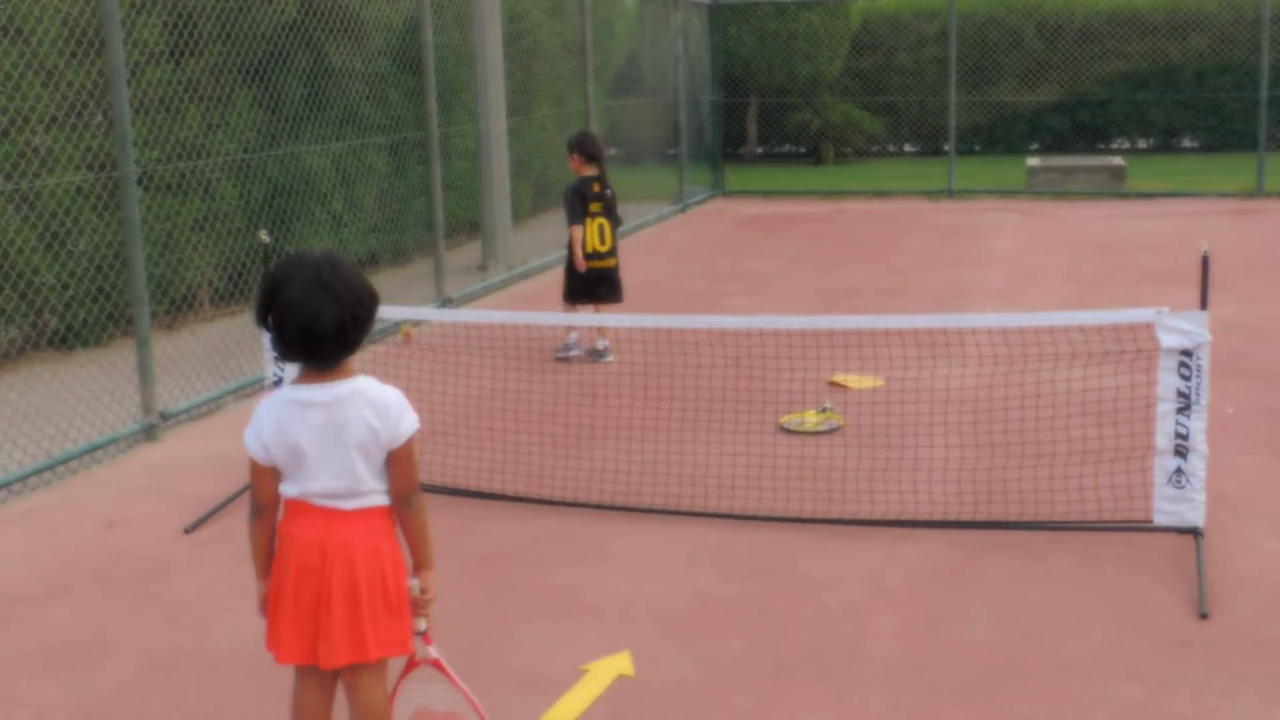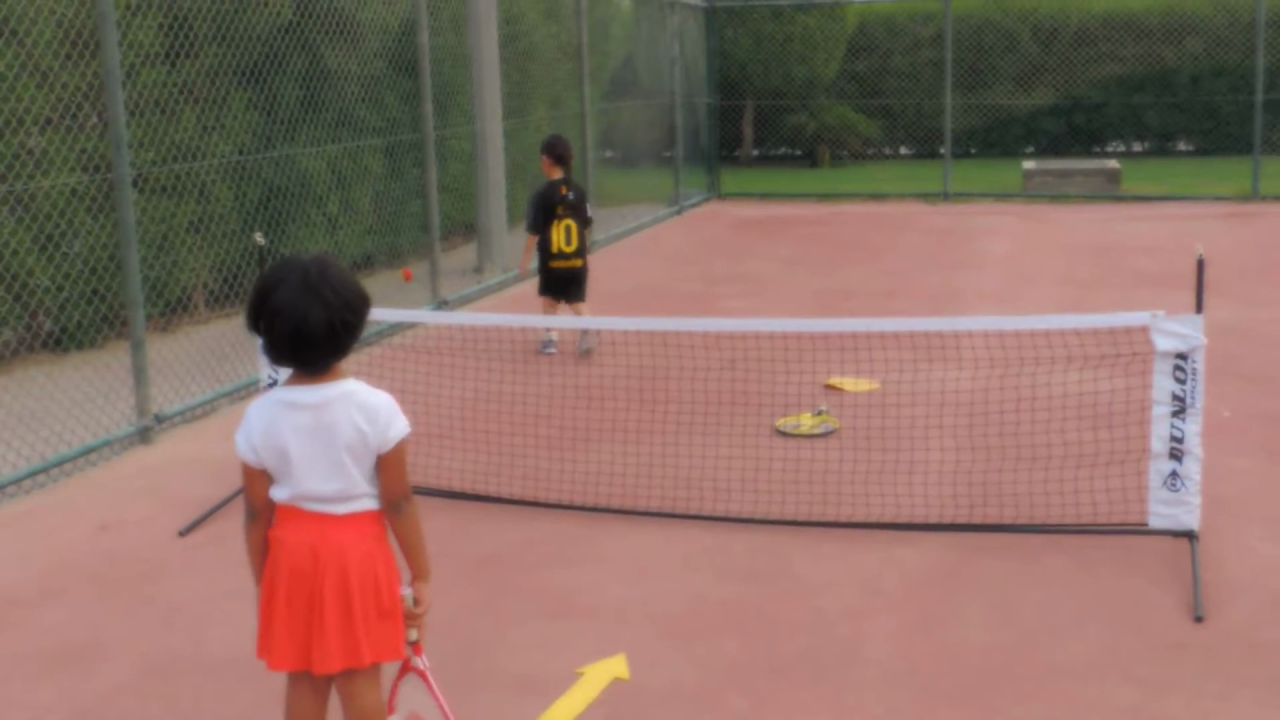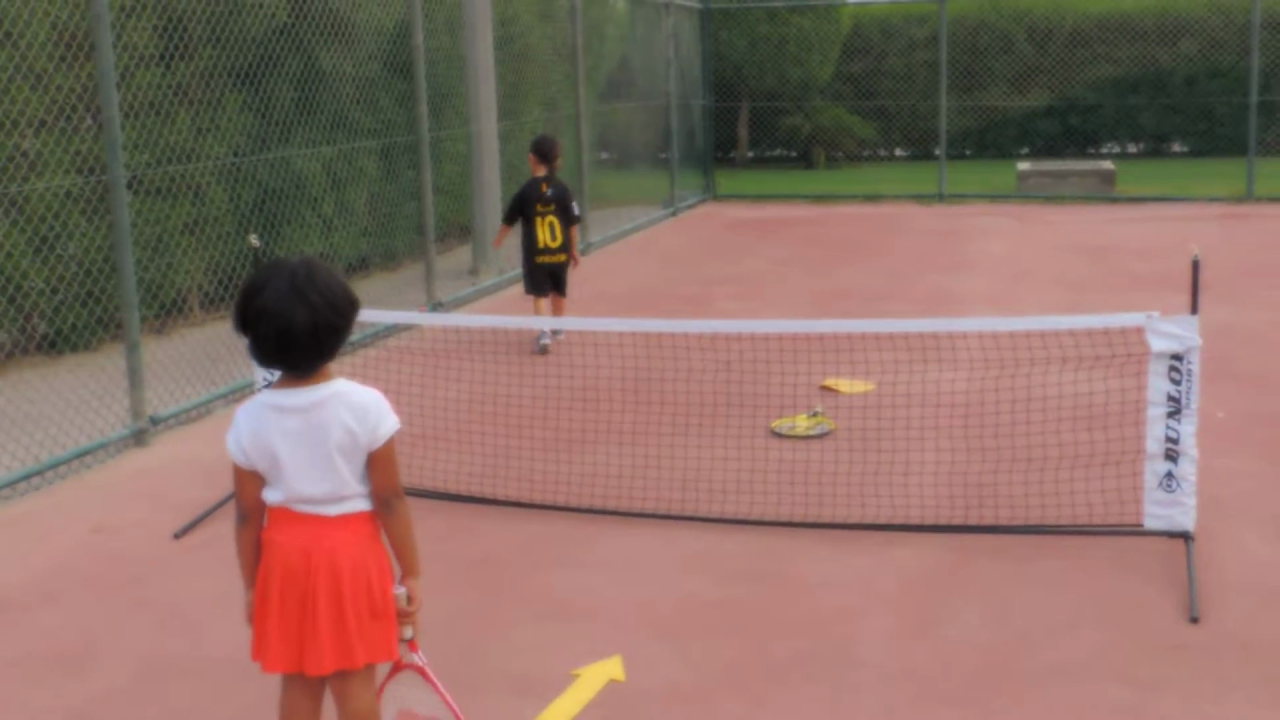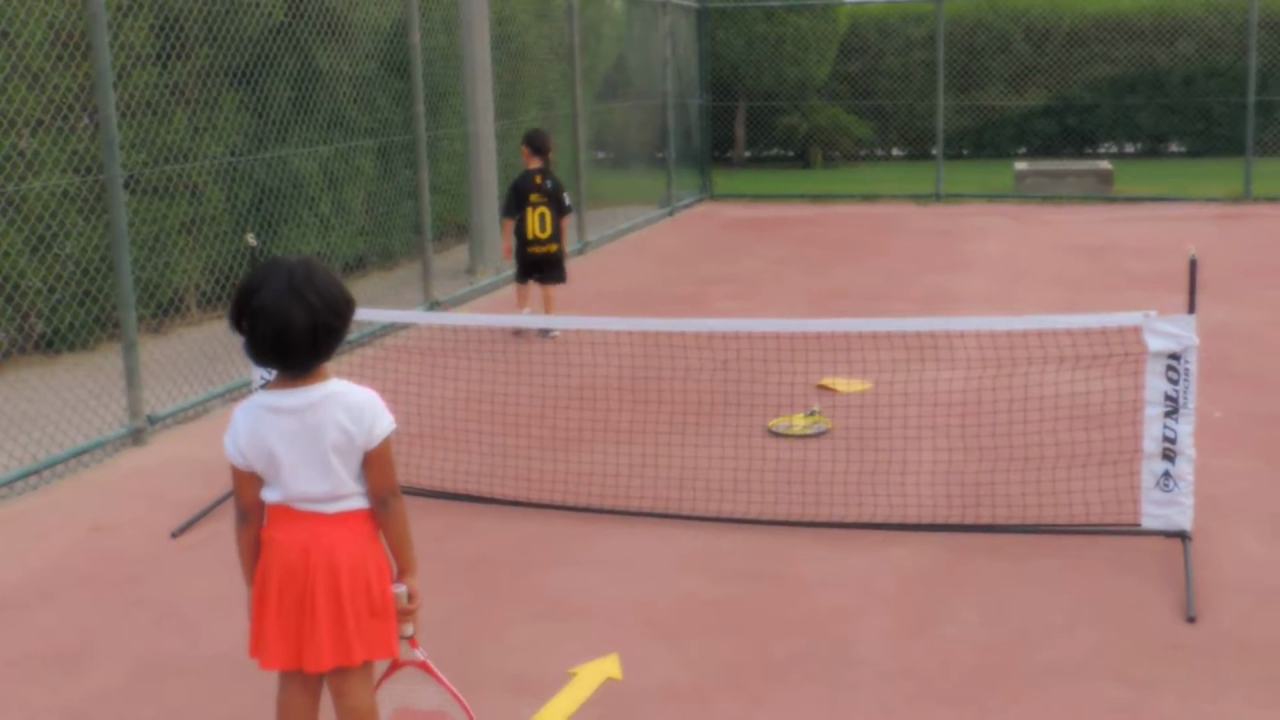
dt=0.3s
person 1, frame 1
left shoulder: (271, 413)
right shoulder: (385, 403)
left elbow: (263, 508)
right elbow: (407, 497)
left wrist: (264, 576)
right wrist: (423, 566)
left hip: (302, 546)
right hip: (366, 546)
left knee: (311, 671)
right knee: (364, 672)
person 1, frame 2
left shoulder: (261, 416)
right shoulder: (375, 407)
left elbow: (257, 512)
right elbow: (398, 503)
left wrist: (262, 581)
right wrist: (420, 575)
left hip: (294, 552)
right hip: (357, 551)
left knee: (304, 677)
right knee: (359, 677)
person 1, frame 3
left shoulder: (250, 419)
right shoulder: (365, 406)
left elbow: (248, 514)
right elbow: (389, 500)
left wrist: (251, 585)
right wrist: (411, 572)
left hip: (287, 555)
right hip: (350, 553)
left knee: (299, 680)
right knee: (354, 679)
person 1, frame 4
left shoulder: (247, 419)
right shoulder: (361, 406)
left elbow: (248, 515)
right elbow: (386, 499)
left wrist: (253, 583)
right wrist: (407, 569)
left hip: (286, 551)
right hip: (349, 550)
left knee: (295, 677)
right knee: (352, 677)
person 2, frame 1
left shoulder: (575, 190)
right shoulder: (608, 189)
left elbow: (576, 224)
left wrist: (576, 252)
left hip: (584, 259)
right hip: (608, 258)
left knee: (571, 300)
right knee: (600, 302)
left ankle: (571, 342)
right ankle: (602, 346)
person 2, frame 2
left shoulder: (543, 195)
right shoulder: (579, 192)
left elbow: (534, 231)
right elbow: (586, 226)
left wrist: (525, 258)
right wrist: (584, 253)
left hip: (551, 259)
right hip: (576, 258)
left knee: (550, 298)
right knee: (577, 299)
left ankle: (550, 338)
right ankle: (587, 329)
person 2, frame 3
left shoulder: (525, 191)
right shoulder: (562, 190)
left elbow: (508, 221)
right elbow: (573, 224)
left wrist: (498, 241)
right wrist: (574, 250)
left hip: (536, 255)
right hip: (560, 253)
left knee: (539, 295)
right knee: (558, 291)
left ankle: (545, 331)
right ankle: (556, 327)
person 2, frame 4
left shoulder: (519, 183)
right shoulder: (554, 182)
left elbow: (510, 216)
right elbow: (563, 215)
left wrist: (506, 242)
right wrist: (562, 241)
left hip: (527, 245)
right hip: (551, 244)
left knee: (522, 280)
right knee: (548, 283)
left ankle: (523, 314)
